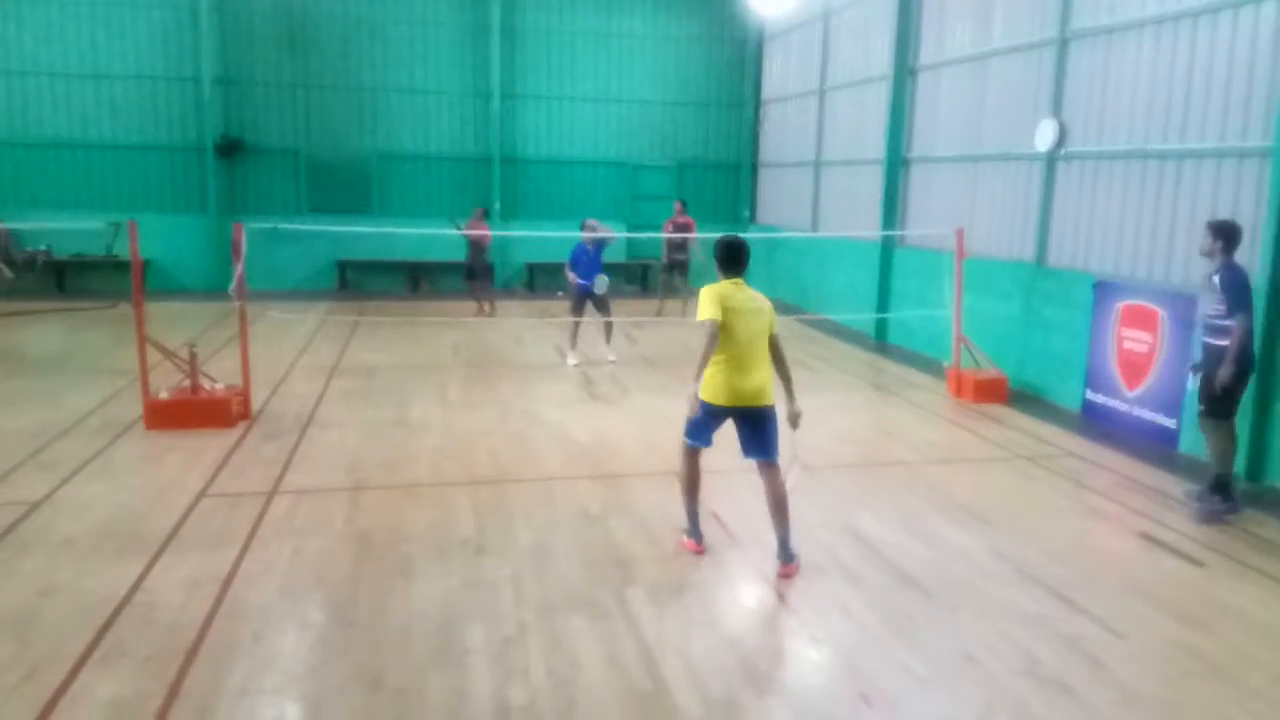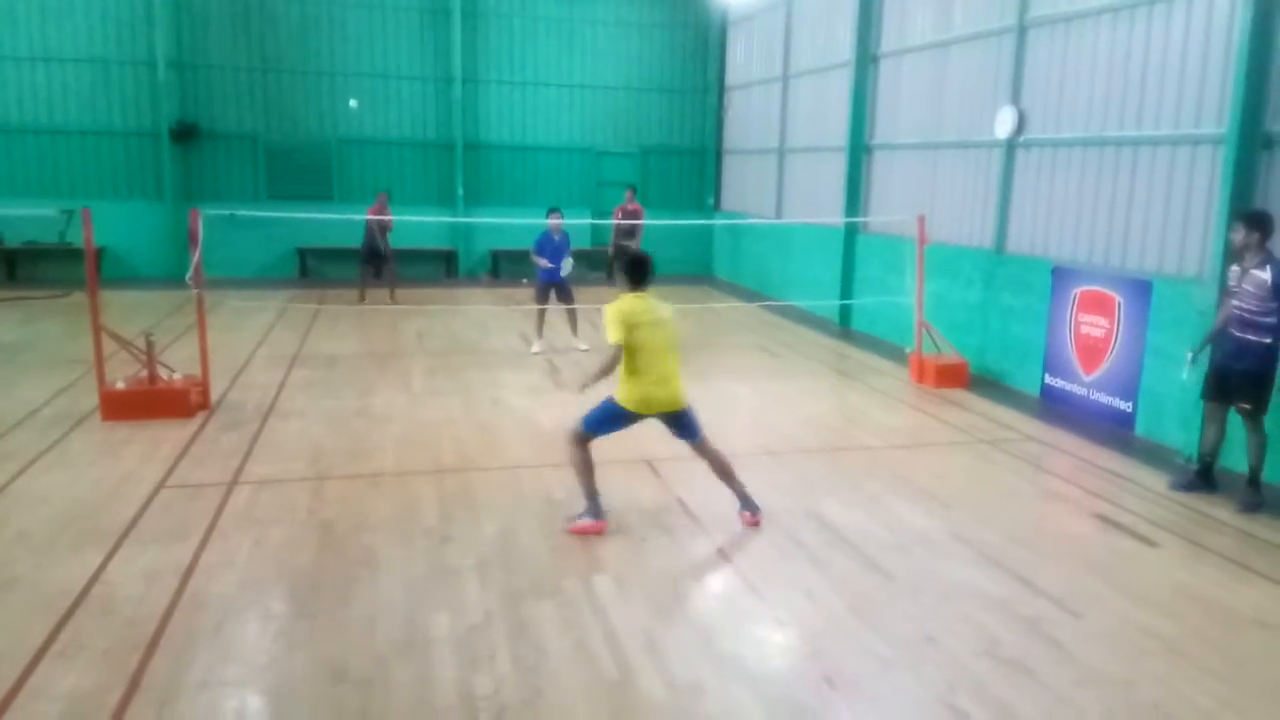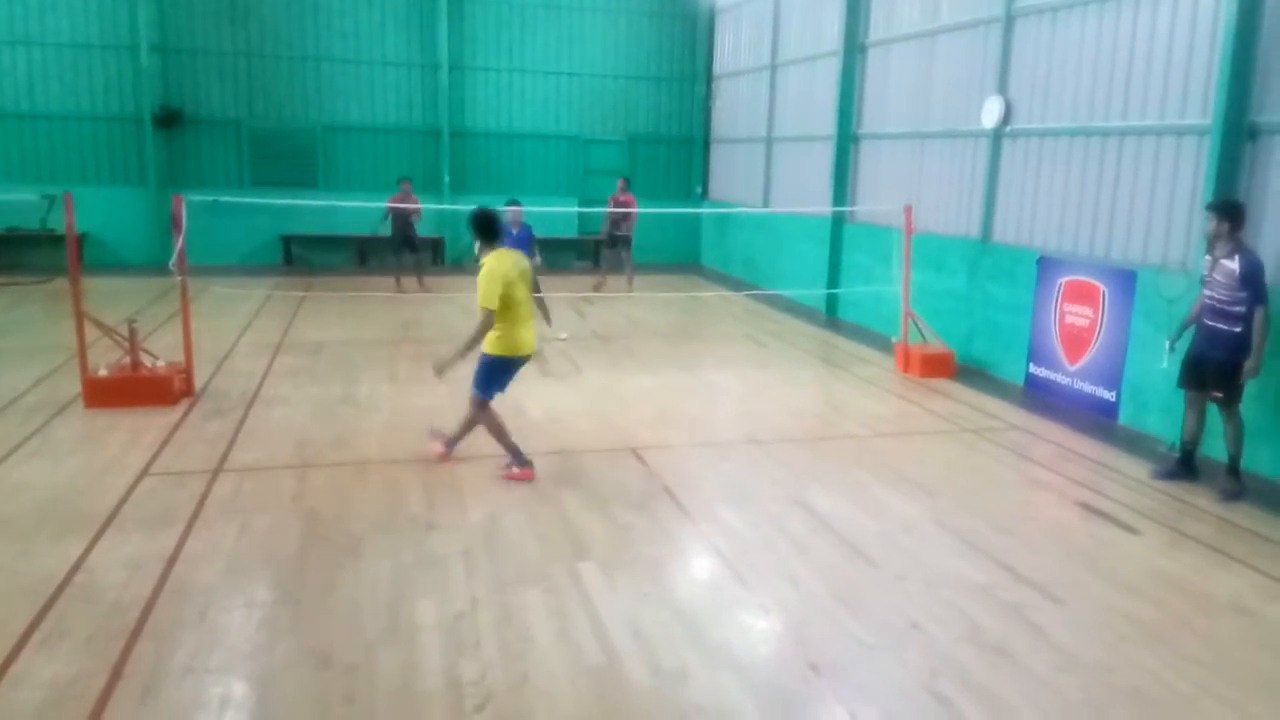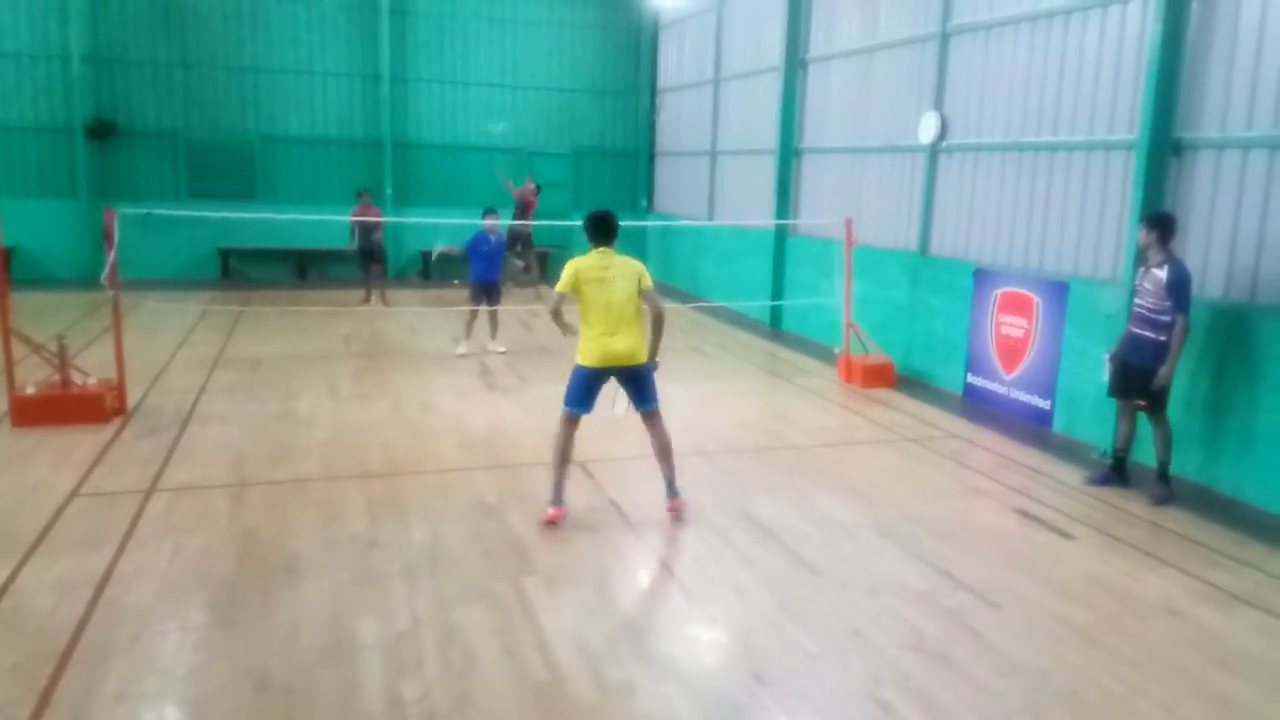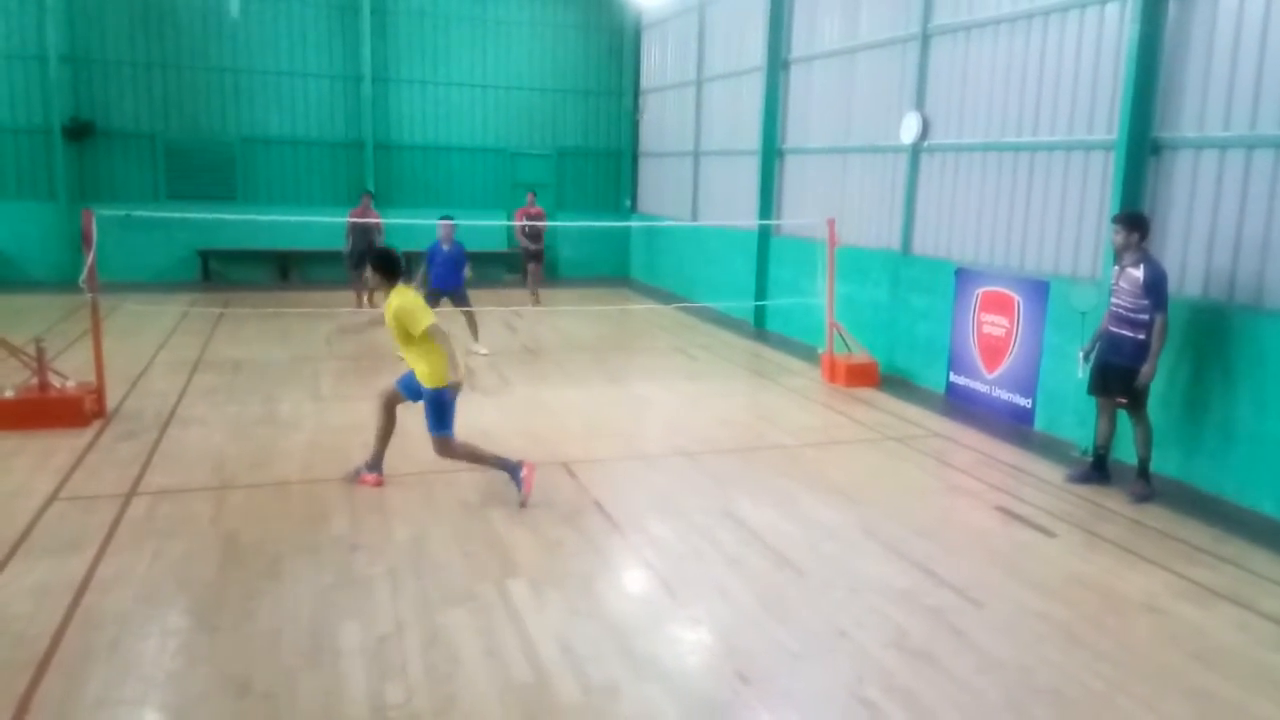
dt=1s
person 1, frame 1
left shoulder: (1231, 276)
right shoulder: (1220, 275)
left elbow: (1242, 322)
left wrist: (1228, 364)
right wrist: (1207, 360)
left hip: (1227, 363)
right hip: (1220, 360)
left knee: (1210, 424)
right knee: (1223, 425)
left ankle: (1221, 494)
right ankle: (1219, 490)
person 1, frame 2
right shoulder: (1235, 268)
right wrist: (1204, 342)
left hip: (1255, 361)
right hip: (1226, 353)
left knee: (1252, 421)
right knee: (1213, 411)
left ankle: (1253, 486)
right ankle: (1204, 473)
person 1, frame 3
left shoulder: (1248, 263)
right shoulder: (1210, 256)
left elbow: (1260, 311)
left wrist: (1255, 356)
right wrist: (1180, 330)
left hip: (1229, 352)
right hip: (1201, 344)
left knee: (1228, 409)
right knee: (1192, 400)
left ankle: (1233, 474)
right ankle: (1185, 462)
person 1, frame 4
left shoulder: (1176, 273)
right shoulder: (1144, 268)
left elbow: (1181, 322)
left wrist: (1170, 364)
right wrist: (1118, 347)
left hip: (1154, 360)
right hip: (1130, 355)
left knee: (1157, 416)
right knee: (1124, 408)
left ankle: (1163, 479)
right ankle: (1118, 469)
person 1, frame 5
left shoulder: (1153, 272)
right shoulder: (1118, 267)
left elbow: (1160, 320)
left wrist: (1151, 362)
right wrist: (1092, 343)
left hip: (1133, 359)
right hip: (1108, 352)
left knee: (1137, 414)
right knee: (1104, 406)
left ankle: (1143, 477)
right ankle: (1098, 466)
person 2, frame 1
left shoulder: (713, 293)
right shoulder: (763, 302)
left elbow: (712, 334)
right elbow: (778, 356)
left wrist: (695, 384)
right wrist: (791, 401)
left hip: (718, 391)
right hip: (758, 395)
left knee: (690, 451)
right knee: (770, 470)
left ankle: (693, 532)
right ankle: (786, 554)
person 2, frame 2
left shoulder: (617, 310)
right shoulder: (663, 311)
left elbow: (615, 358)
left wrist: (592, 378)
left hip: (634, 398)
right hip: (670, 396)
left knee: (578, 439)
right knee: (703, 447)
left ankle: (593, 514)
right ankle: (749, 506)
person 2, frame 3
left shoulder: (491, 270)
right shoulder: (517, 258)
left elbow: (487, 322)
left wrist: (455, 358)
left hip: (504, 345)
right hip: (524, 341)
left knee: (480, 404)
right knee: (481, 396)
left ankle: (521, 464)
right ankle: (449, 443)
person 2, frame 4
left shoulder: (577, 266)
right shoulder: (634, 267)
left elbow: (554, 308)
right elbow: (658, 311)
left wrist: (564, 326)
right wrist: (653, 353)
left hip: (593, 357)
right hip: (633, 355)
left knee: (568, 424)
right knee: (653, 421)
left ankle: (556, 501)
right ankle: (672, 494)
person 2, frame 5
left shoulder: (402, 304)
right shoulder: (393, 296)
left elbow: (439, 334)
left wrist: (453, 371)
left hip: (438, 376)
right hip: (425, 370)
left knee: (445, 447)
right knee: (388, 399)
left ankle: (516, 469)
right ankle: (374, 467)
